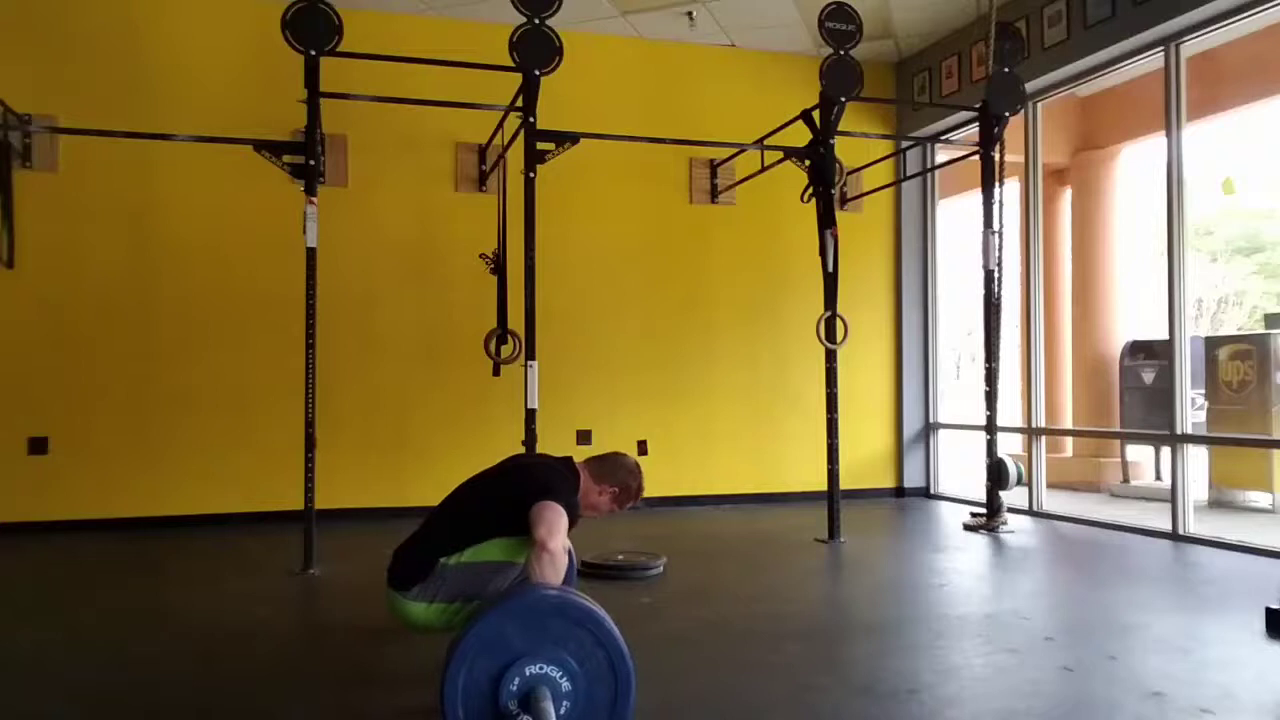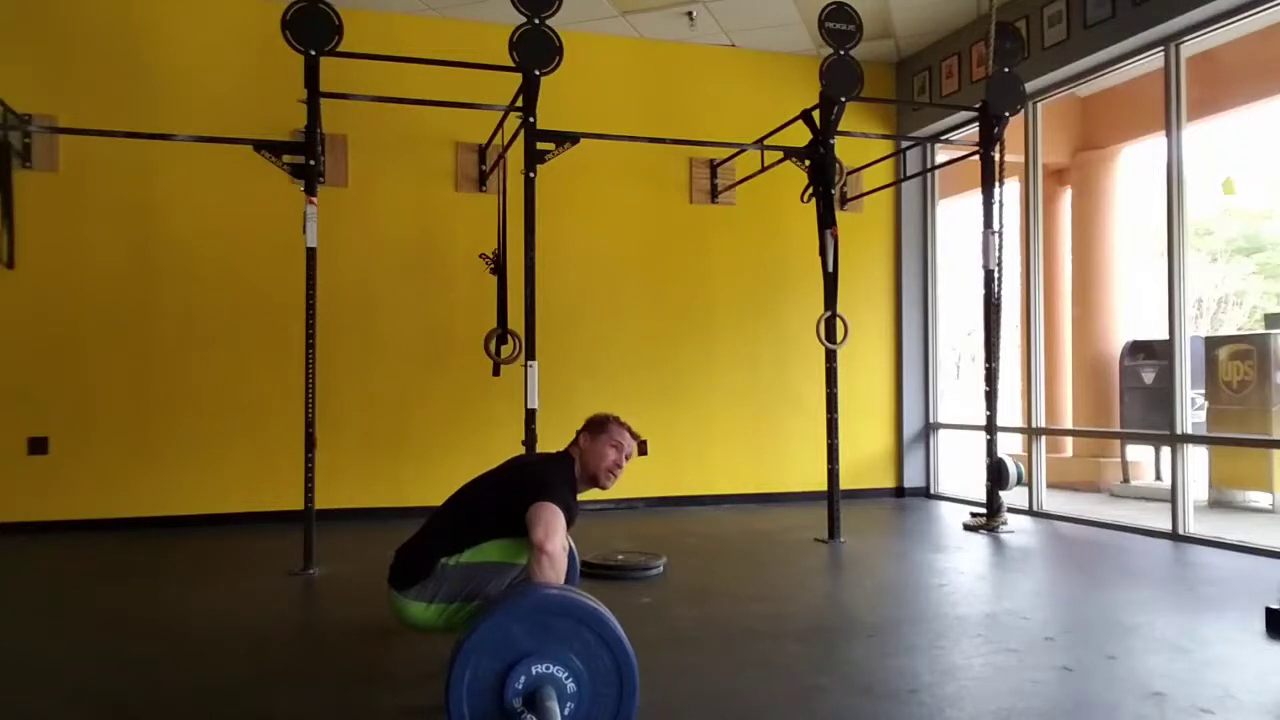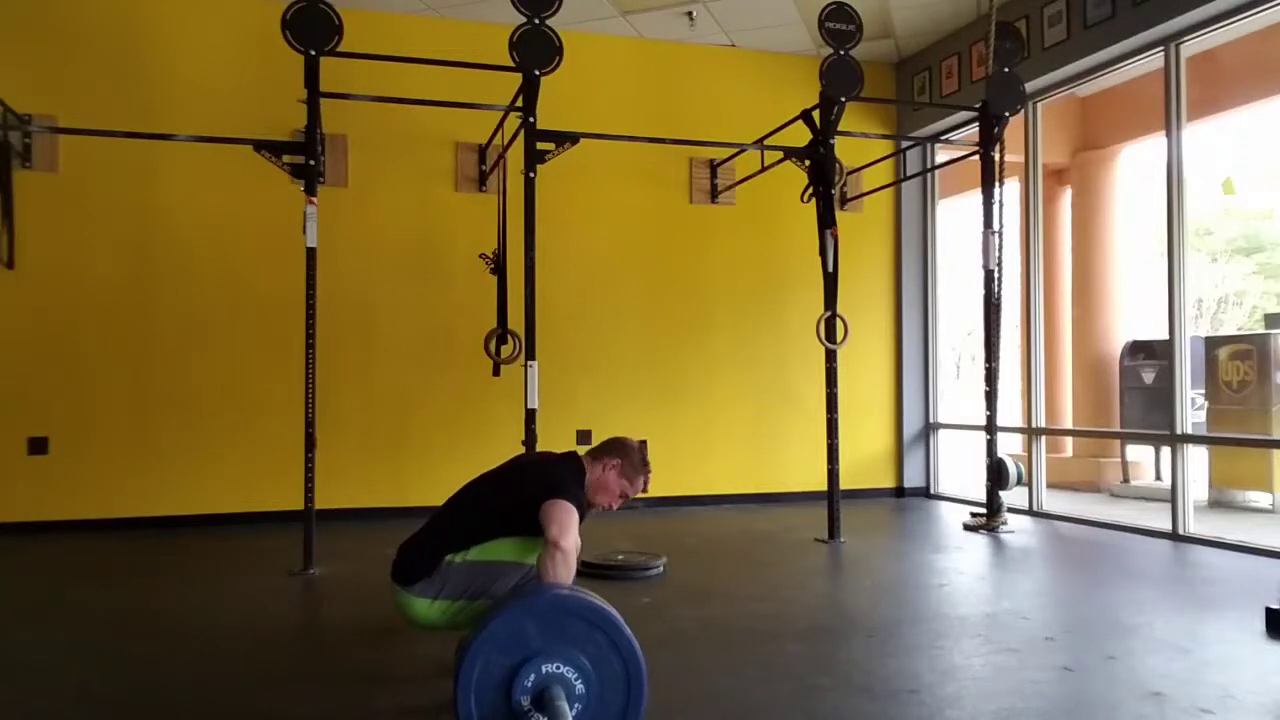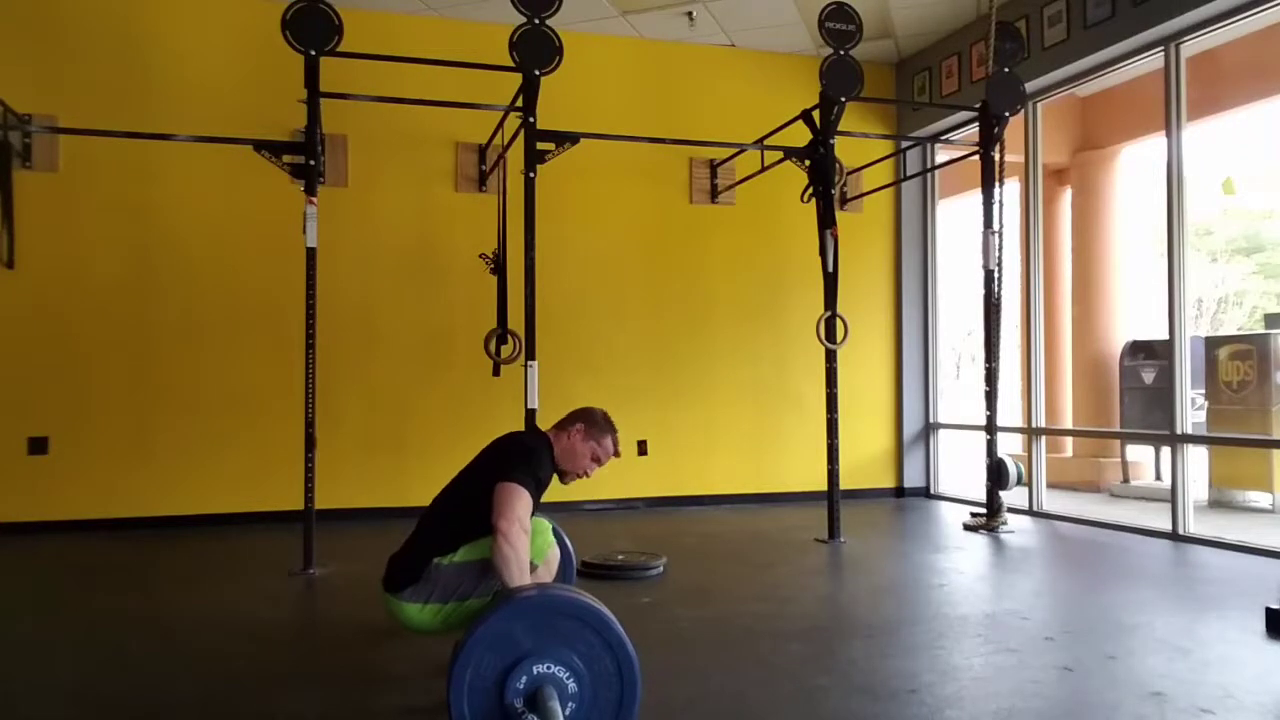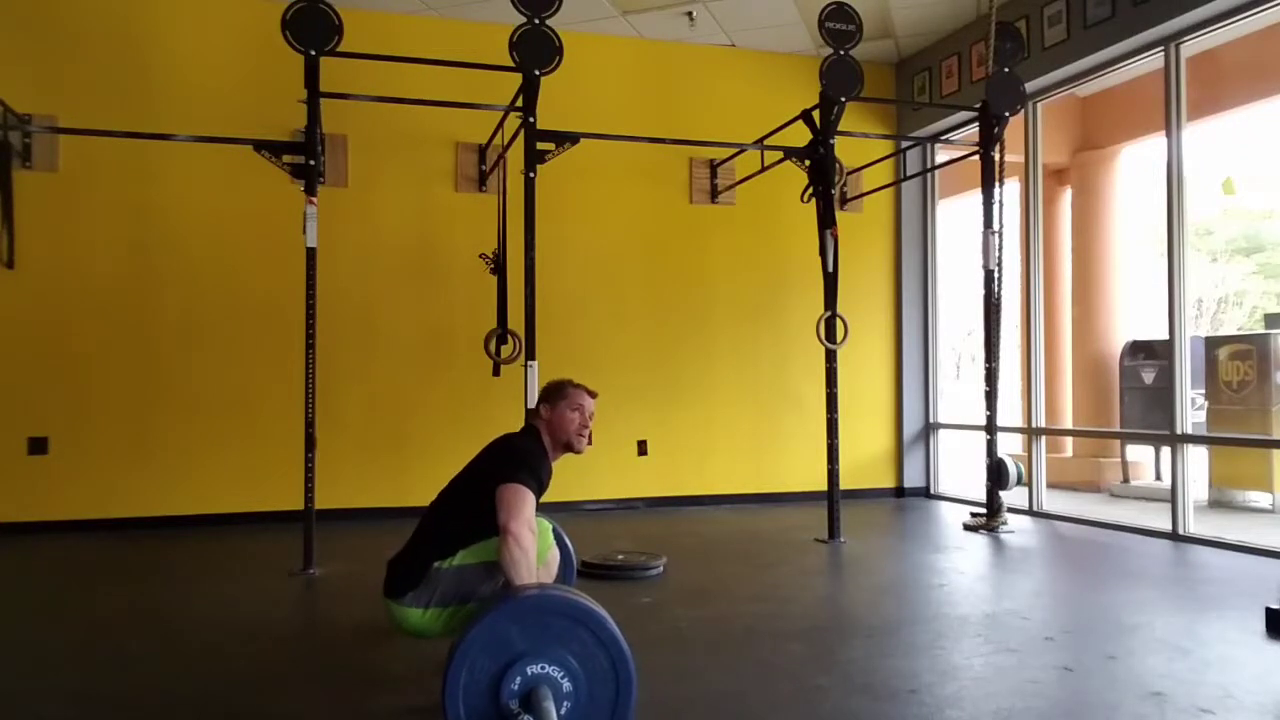
dt=0.7s
person 1, frame 1
left shoulder: (545, 471)
right shoulder: (559, 486)
right elbow: (548, 546)
left hip: (417, 577)
right hip: (424, 590)
right knee: (551, 556)
person 1, frame 2
left shoulder: (548, 470)
right shoulder: (556, 480)
right elbow: (547, 547)
left hip: (418, 581)
right hip: (423, 589)
right knee: (548, 553)
person 1, frame 3
left shoulder: (552, 467)
right shoulder: (566, 479)
right elbow: (562, 544)
left hip: (422, 573)
right hip: (428, 586)
right knee: (555, 554)
person 1, frame 4
left shoulder: (528, 451)
right shoulder: (532, 453)
right elbow: (508, 526)
left hip: (417, 583)
right hip: (421, 591)
right knee: (541, 544)
person 1, frame 5
left shoulder: (523, 451)
right shoulder: (526, 453)
right elbow: (515, 529)
left hip: (416, 588)
right hip: (421, 594)
right knee: (540, 541)
